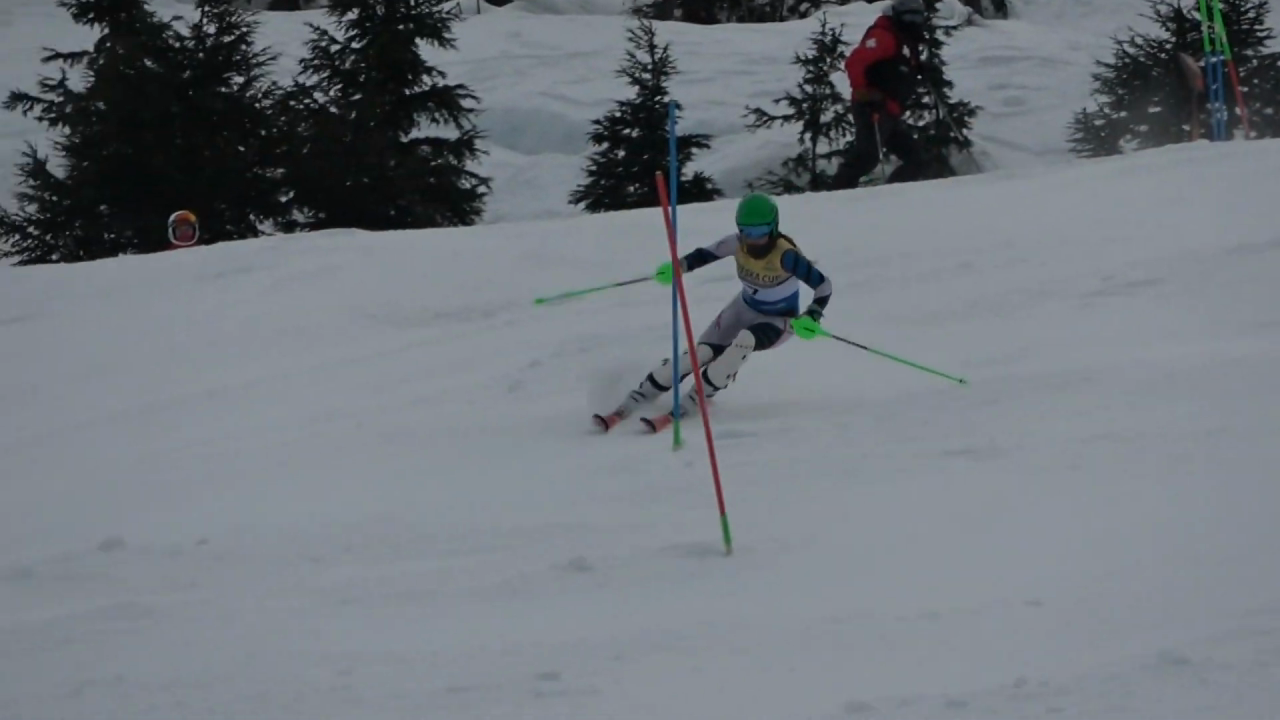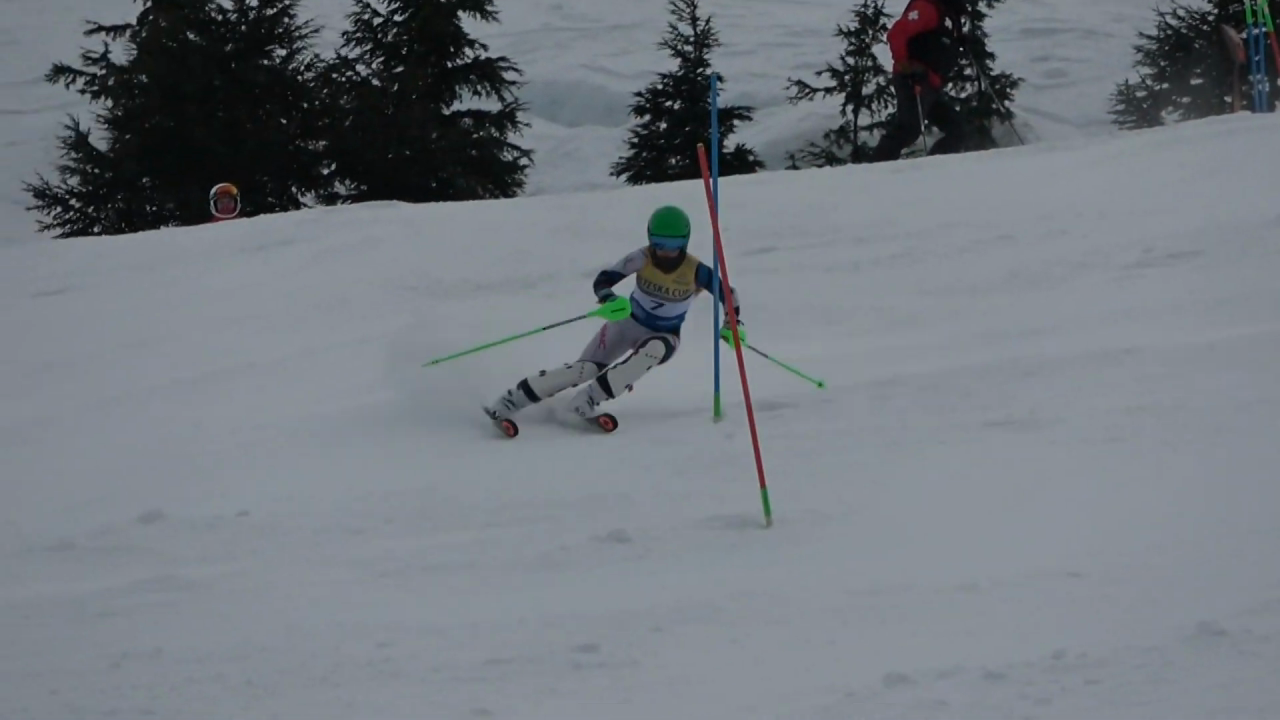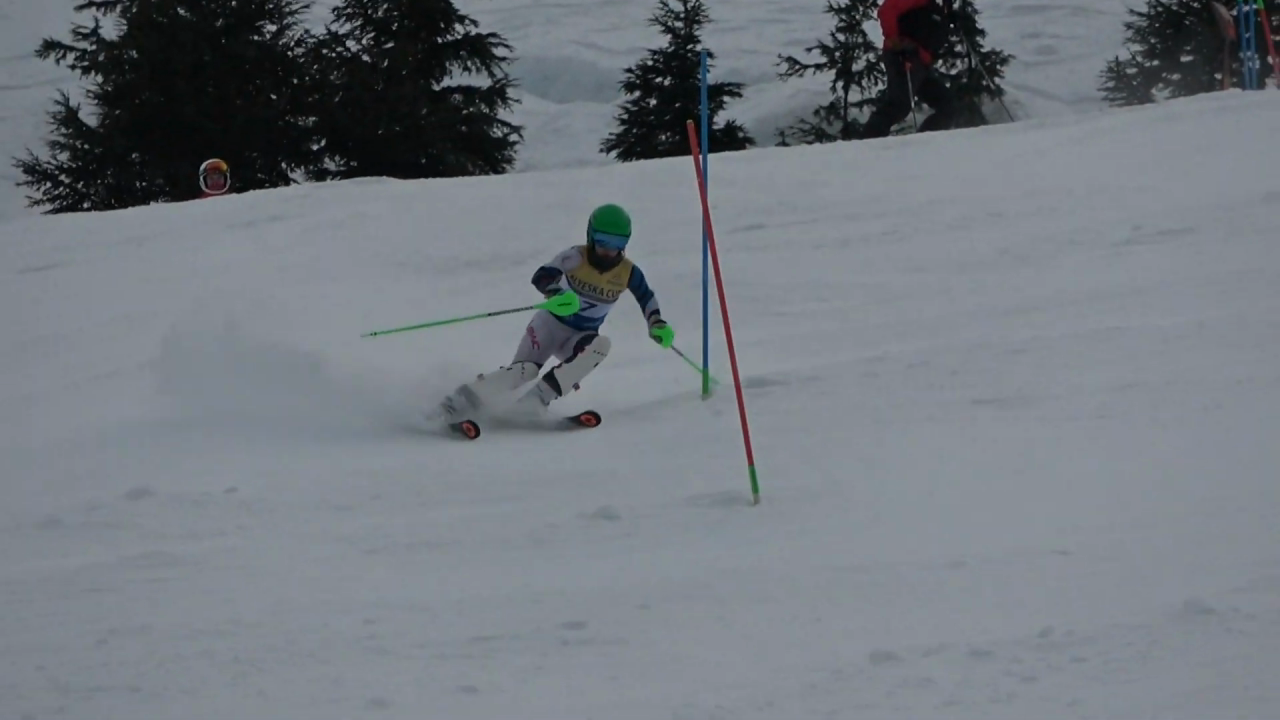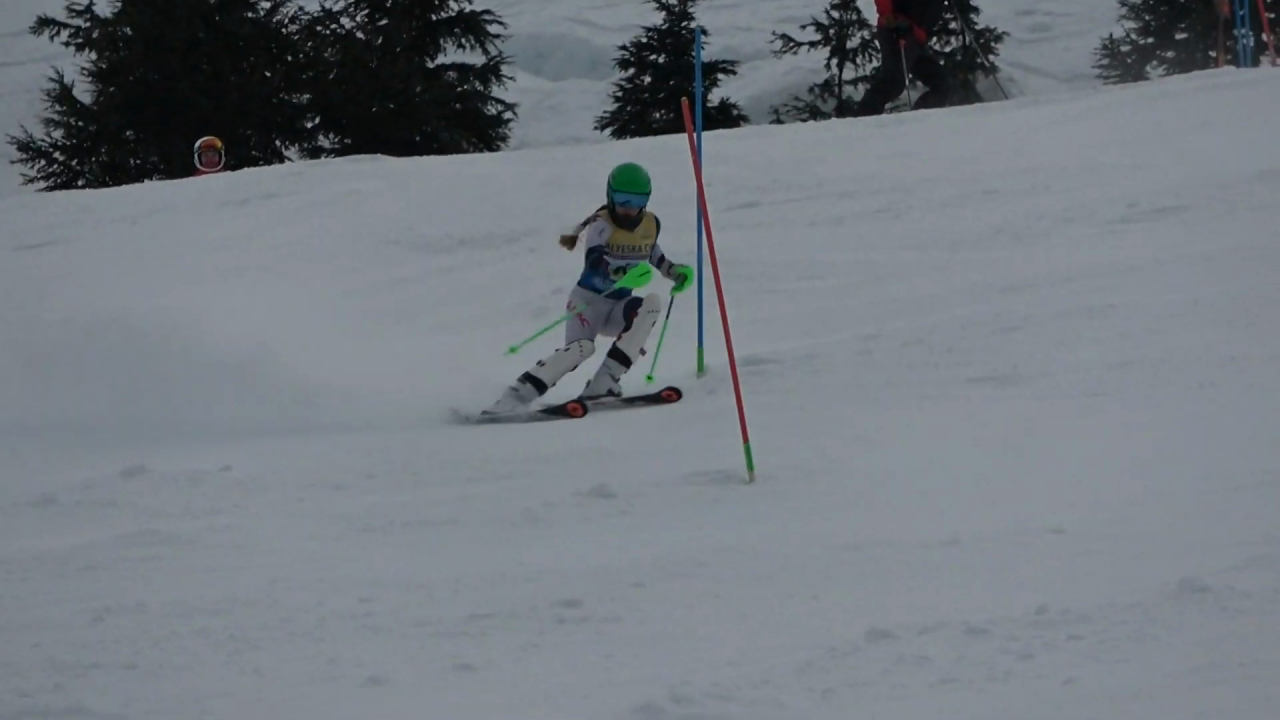
dt=0.2s
person 1, frame 1
left shoulder: (786, 255)
right shoulder: (738, 242)
left elbow: (823, 285)
right elbow: (704, 254)
left wrist: (812, 317)
right wrist: (675, 267)
left hip: (779, 322)
right hip: (744, 309)
left knee: (745, 340)
right knee: (701, 353)
left ankle: (691, 399)
right ankle: (636, 398)
person 1, frame 2
left shoulder: (696, 270)
right shoulder: (641, 258)
left elbow: (729, 294)
right elbow: (601, 280)
left wrist: (733, 324)
right wrist: (607, 299)
left hip: (663, 337)
right hip: (628, 324)
left knee: (655, 349)
right knee: (585, 370)
left ankle: (587, 401)
right ankle: (510, 402)
person 1, frame 3
left shoulder: (628, 271)
right shoulder: (575, 256)
left elbow: (647, 299)
right elbow: (539, 278)
left wrist: (657, 323)
right wrist: (556, 294)
left hip: (581, 337)
right hip: (550, 325)
left knee: (599, 346)
right knee: (523, 370)
left ankle: (534, 400)
right ankle: (455, 406)
person 1, frame 4
left shoulder: (651, 223)
right shoulder: (601, 223)
right elbow: (592, 261)
left wrist: (672, 270)
right wrist: (620, 271)
left hip: (617, 307)
right hip: (586, 301)
left knee: (652, 303)
right knee: (577, 349)
left ankle: (605, 382)
right ankle: (512, 399)
